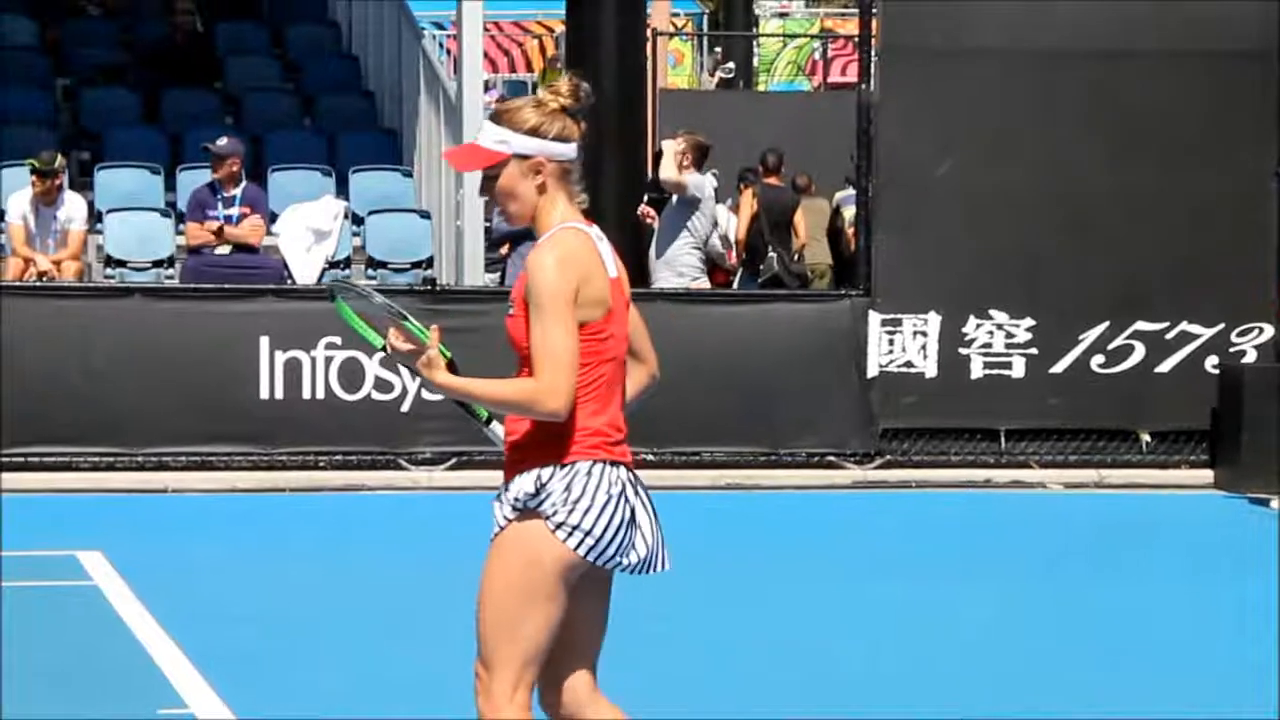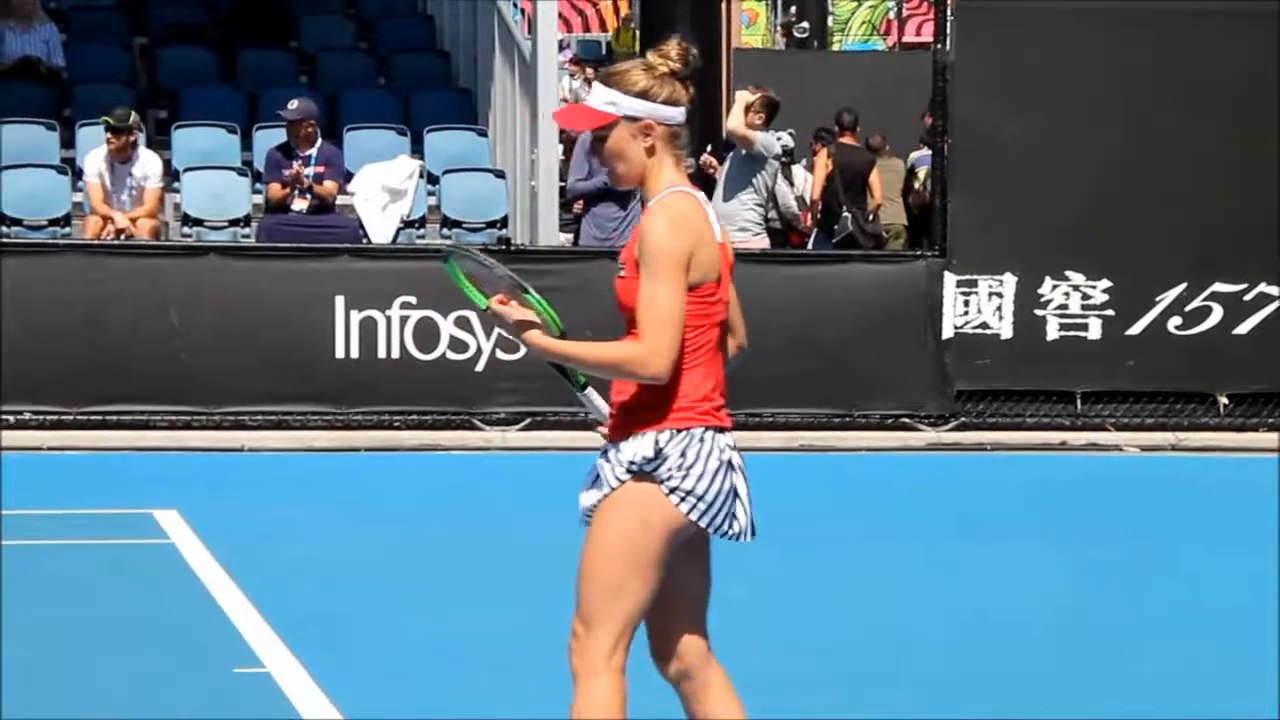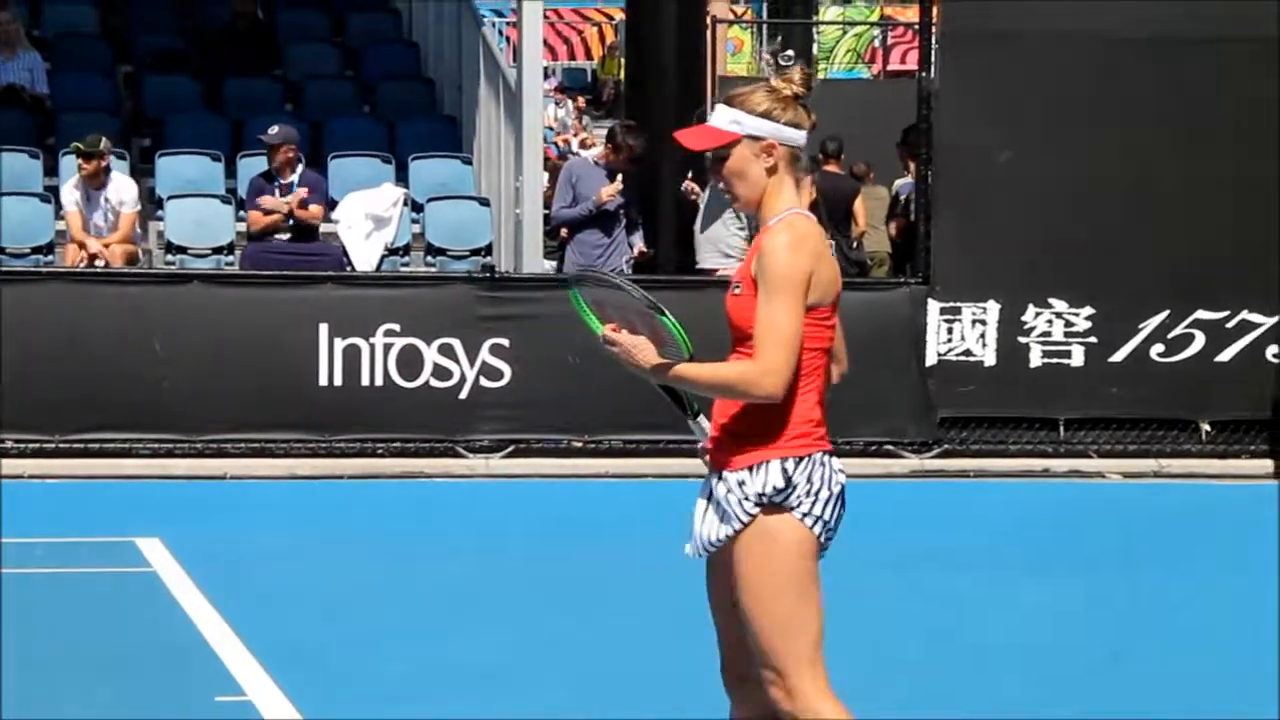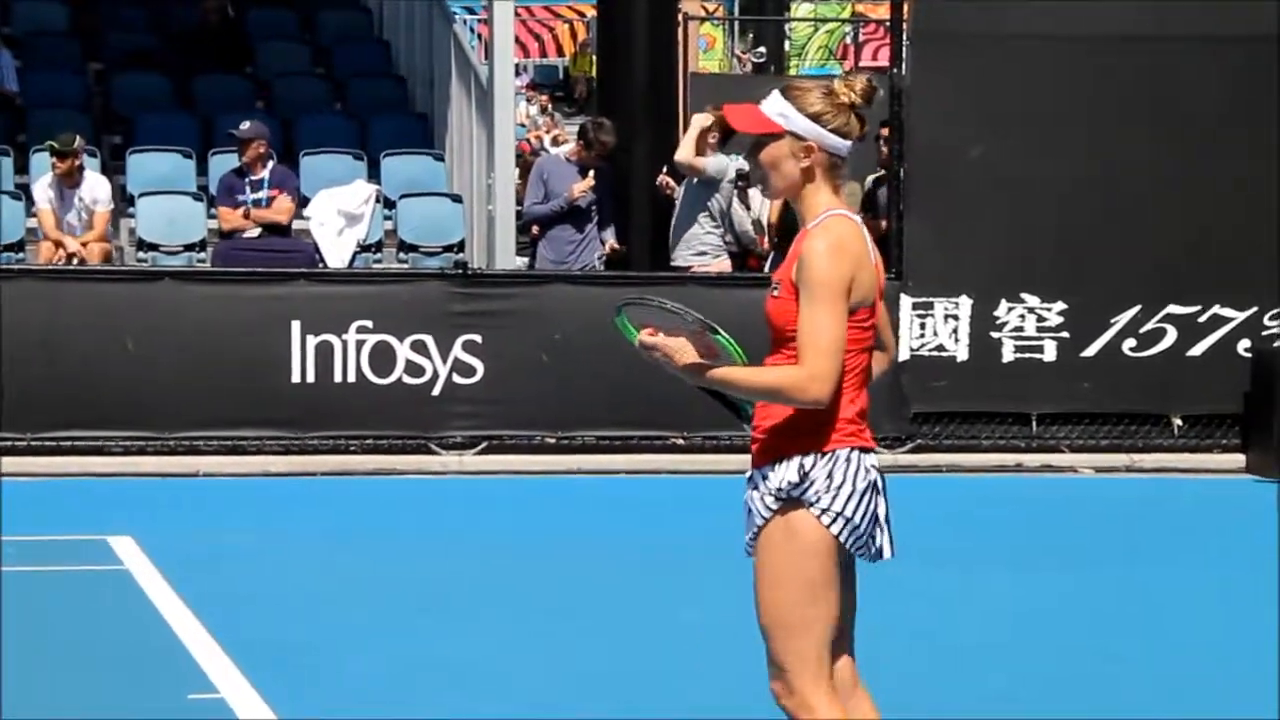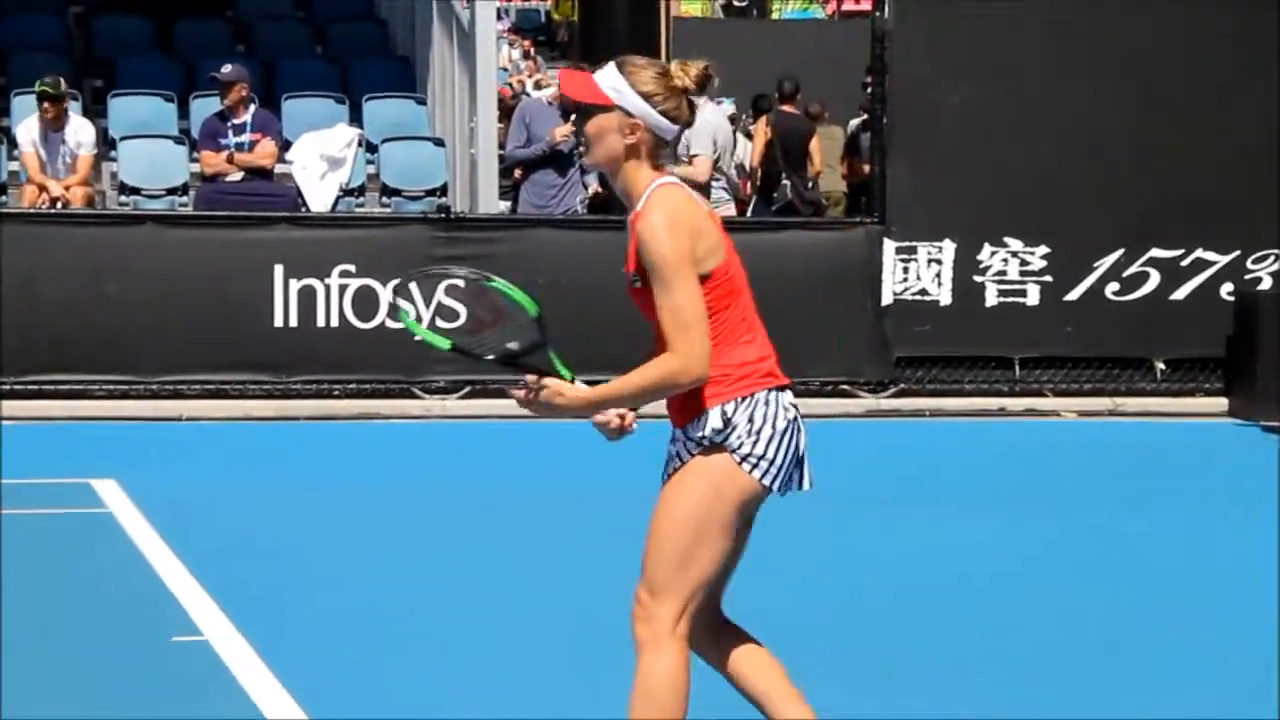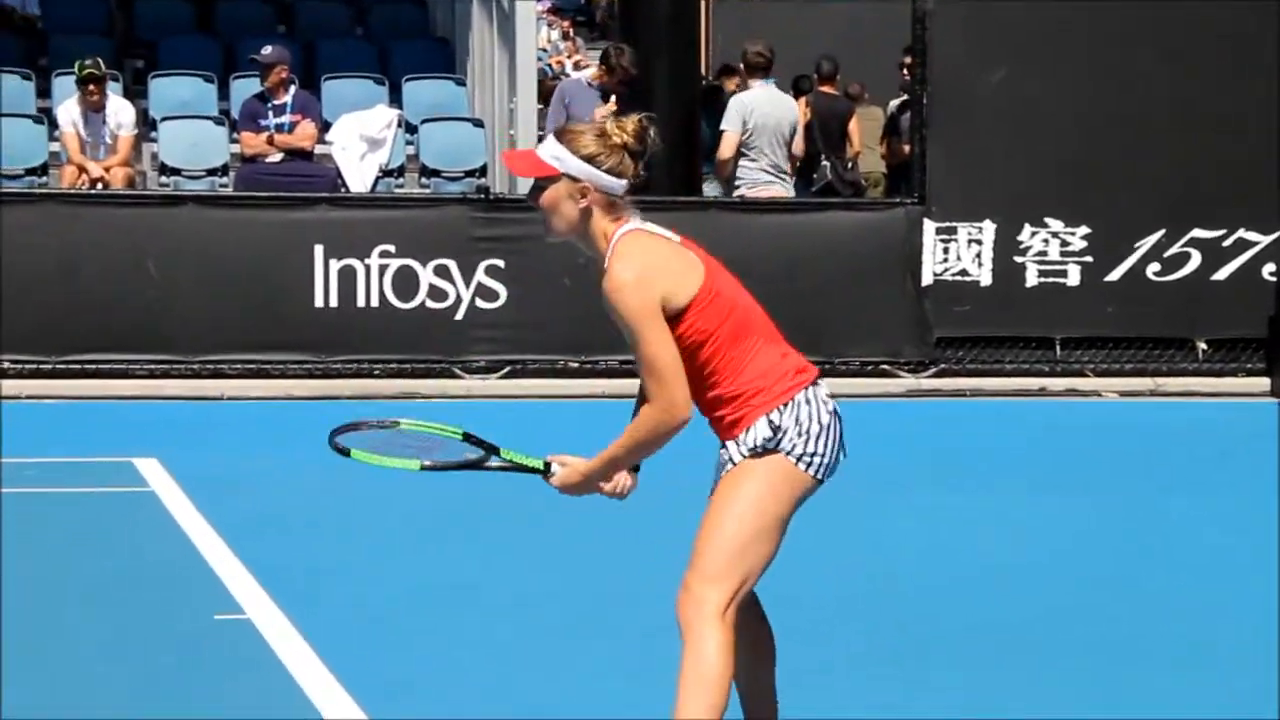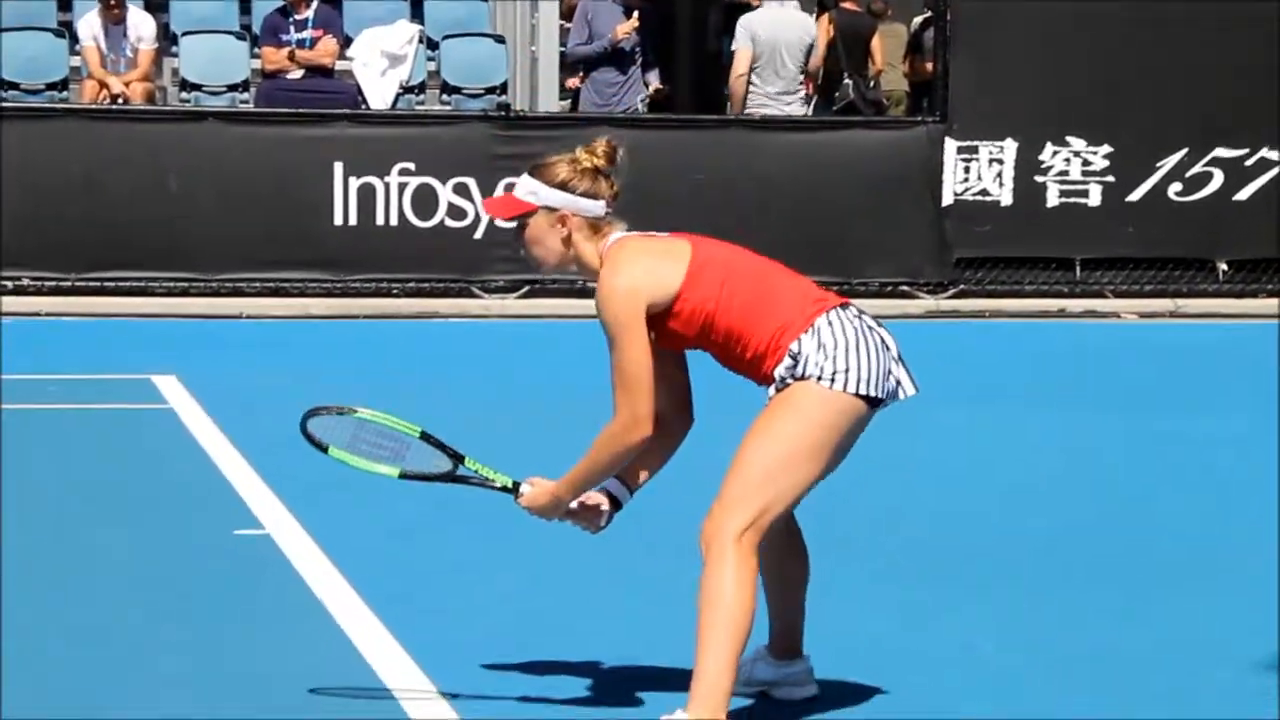
dt=0.7s
person 1, frame 1
left shoulder: (552, 258)
right shoulder: (594, 246)
left elbow: (552, 398)
right elbow: (644, 366)
left wrist: (444, 380)
left hip: (558, 489)
right hip: (595, 484)
person 1, frame 2
left shoulder: (665, 220)
right shoulder: (695, 213)
left elbow: (653, 359)
right elbow: (733, 336)
left wrist: (543, 343)
left hip: (661, 452)
right hip: (686, 449)
left knee: (595, 652)
right knee: (685, 656)
person 1, frame 3
left shoulder: (787, 240)
right shoulder: (790, 238)
left elbow: (768, 377)
right elbow: (834, 364)
left wrist: (658, 366)
left hip: (774, 481)
right hip: (751, 479)
person 1, frame 4
left shoulder: (825, 243)
right shoulder: (841, 235)
left elbow: (813, 382)
right elbow: (881, 350)
left wrist: (698, 368)
left hip: (809, 474)
right hip: (814, 471)
person 1, frame 5
left shoulder: (660, 220)
right shoulder: (658, 205)
left elbow: (689, 364)
left wrist: (581, 401)
right wrist: (621, 401)
left hip: (731, 423)
right hip: (733, 421)
left knee: (656, 620)
right knee: (692, 618)
person 1, frame 6
left shoulder: (627, 273)
right shoulder: (634, 250)
left elbow: (672, 408)
right elbow: (664, 379)
left wrist: (591, 471)
right wrist: (625, 461)
left hip: (779, 426)
right hip: (782, 420)
left knee: (703, 604)
right knee: (729, 592)
person 1, frame 7
left shoulder: (620, 280)
right shoulder: (643, 266)
left elbow: (633, 427)
right elbow: (671, 417)
left wrist: (558, 494)
right wrist: (612, 493)
left hip: (830, 355)
right hip: (847, 343)
left knee: (727, 531)
right knee: (763, 509)
right ankle: (785, 660)
